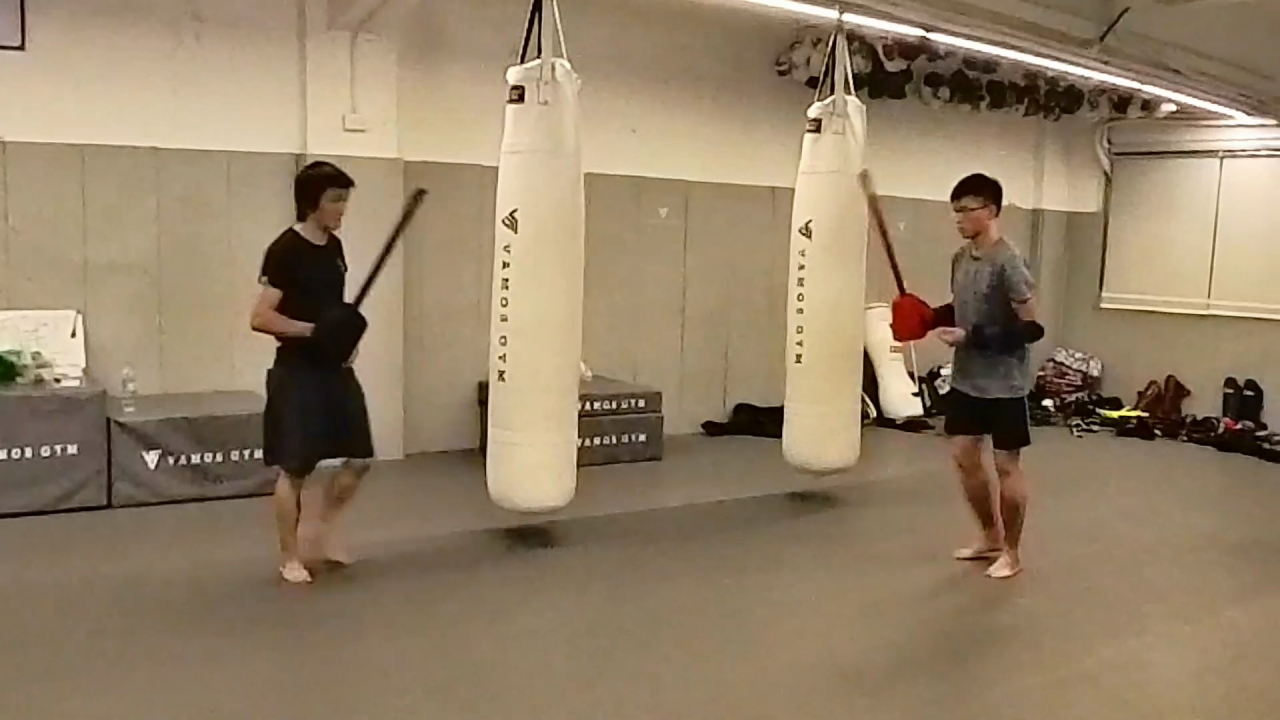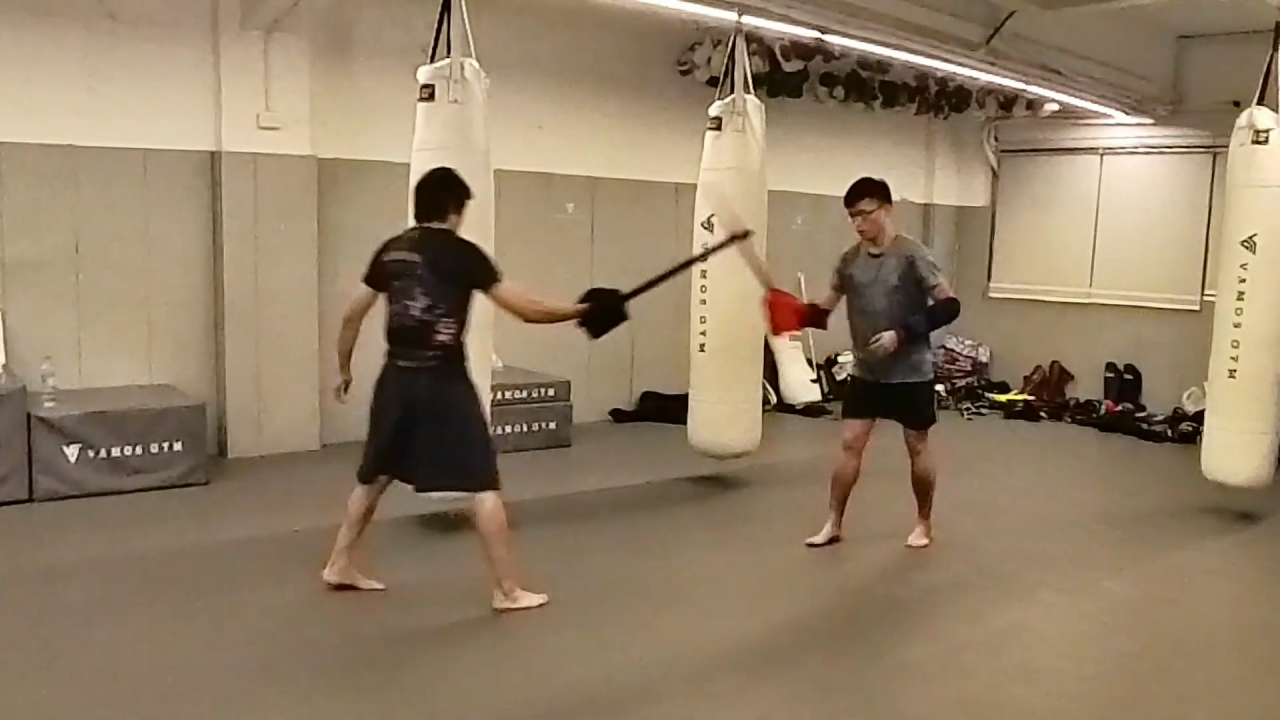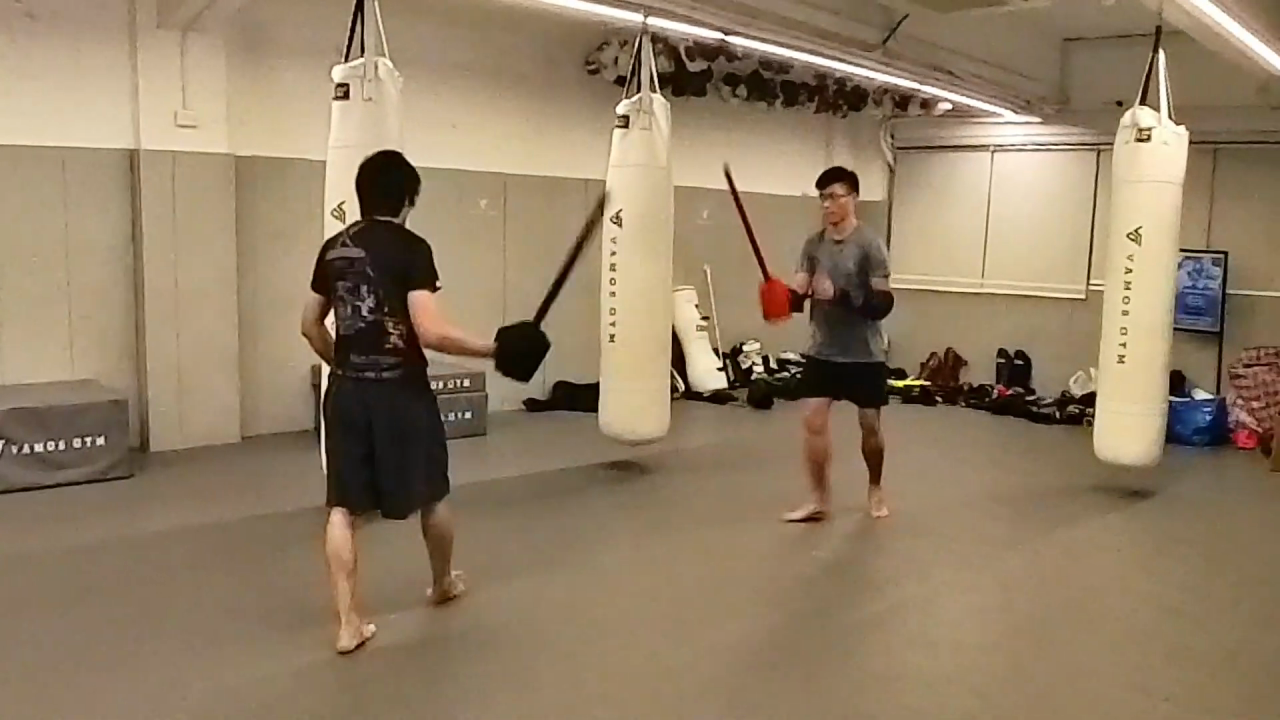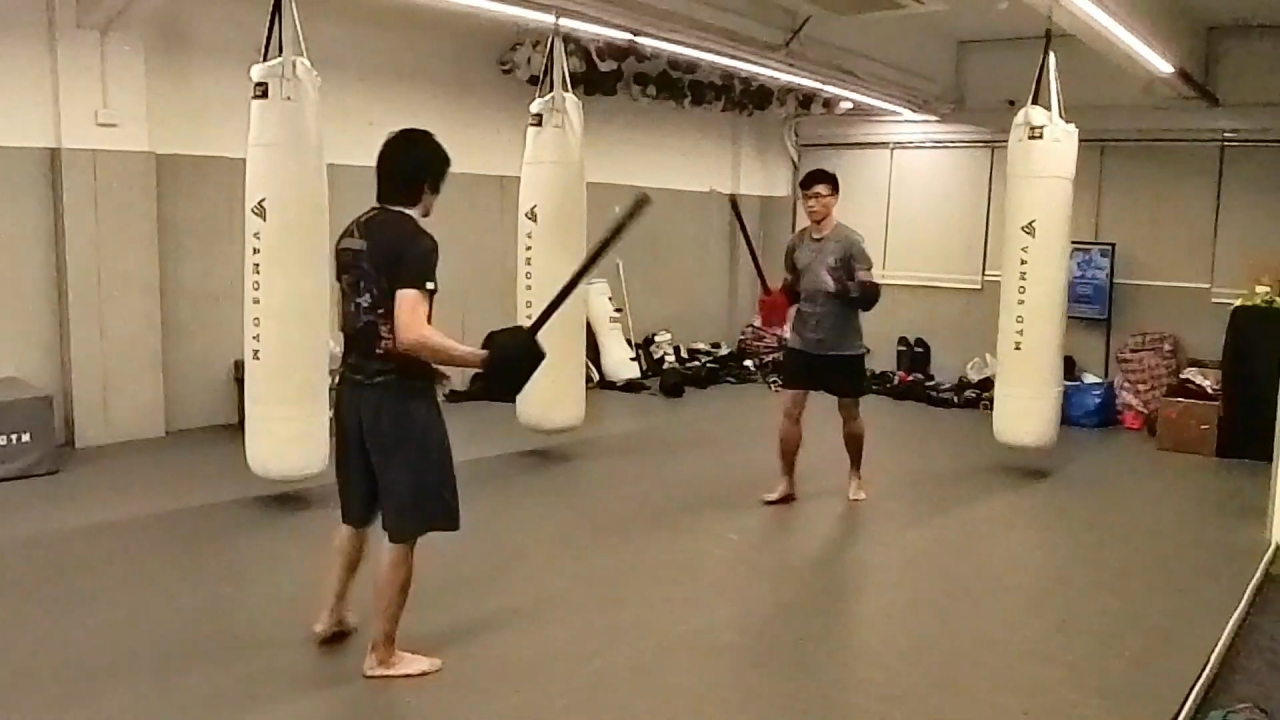
dt=1s
person 1, frame 1
left shoulder: (334, 247)
right shoulder: (285, 250)
right elbow: (260, 318)
right wrist: (313, 331)
left hip: (336, 369)
right hip: (297, 372)
left knee: (358, 458)
right knee: (293, 470)
left ankle: (324, 531)
right ankle: (290, 557)
person 1, frame 2
left shoulder: (390, 252)
right shoulder: (463, 253)
left elbow: (352, 317)
right elbow: (526, 308)
left wrist: (343, 371)
right wrist: (580, 311)
left hip: (397, 379)
right hip: (443, 382)
left knee: (375, 476)
right knee: (483, 485)
left ankle: (340, 565)
right ankle: (507, 589)
person 1, frame 3
left shoulder: (333, 248)
right shoulder: (411, 248)
left elbow: (310, 326)
right elbow: (431, 332)
right wrist: (492, 348)
left hip: (346, 390)
right hip: (400, 390)
left knee: (342, 506)
right knee: (430, 494)
left ankle: (348, 623)
right ankle: (442, 582)
person 1, frame 4
left shoulder: (353, 234)
right shoulder: (414, 242)
right elbow: (411, 336)
right wrist: (481, 357)
left hip: (354, 389)
right hip: (400, 395)
left knee: (359, 510)
right knee: (405, 525)
left ankle: (333, 613)
right ankle: (383, 653)
person 2, frame 1
left shoulder: (1008, 263)
right shoulder: (960, 258)
left elbow: (1031, 328)
left wrist: (971, 336)
right wrist: (928, 319)
left hip: (1004, 384)
right hip: (966, 380)
left knee: (1006, 466)
right knee: (964, 458)
left ankle: (1010, 553)
right ankle: (989, 537)
person 2, frame 2
left shoulder: (912, 255)
right shoulder: (850, 260)
left elbow: (949, 306)
right elbow: (826, 309)
left wrist: (903, 333)
right wrist: (801, 314)
left hip: (910, 370)
right hip: (867, 370)
left knee: (917, 446)
right knee: (850, 444)
left ankle: (924, 522)
right ankle: (834, 523)
person 2, frame 3
left shoulder: (869, 245)
right shoulder: (813, 244)
right elbow: (799, 292)
left wrist: (837, 294)
right wrist: (787, 296)
left hip: (864, 353)
right hip: (822, 350)
left knee: (870, 426)
right knee: (814, 422)
left ankle: (875, 490)
right ankle: (818, 500)
person 2, frame 4
left shoulder: (850, 242)
right shoulder: (796, 243)
left elbow: (870, 296)
left wrist: (838, 288)
left hip: (844, 346)
right hip: (802, 343)
left knee: (850, 413)
right knee: (791, 411)
left ankle: (855, 476)
right ankle: (787, 483)
